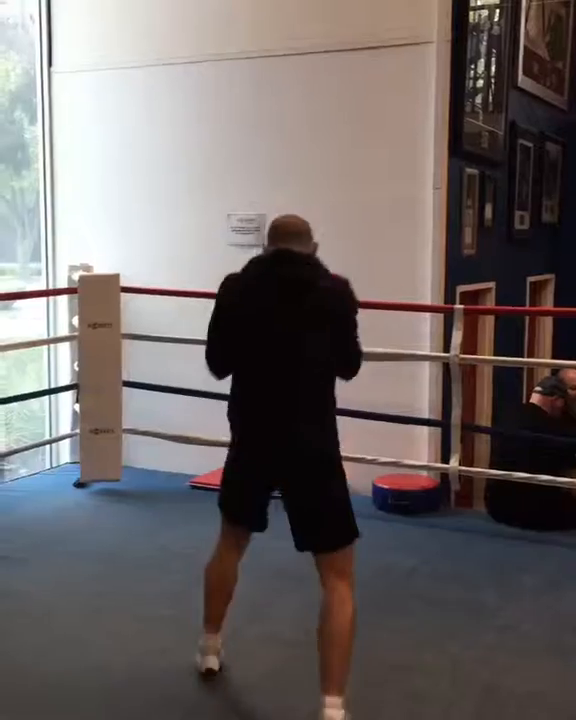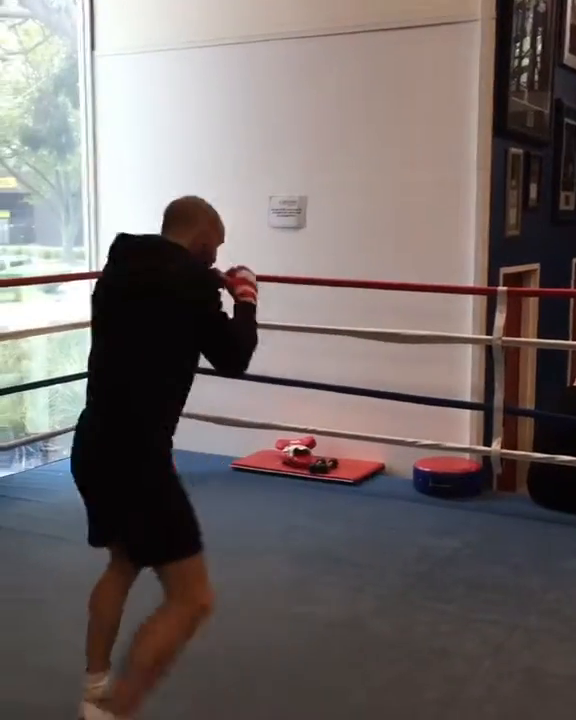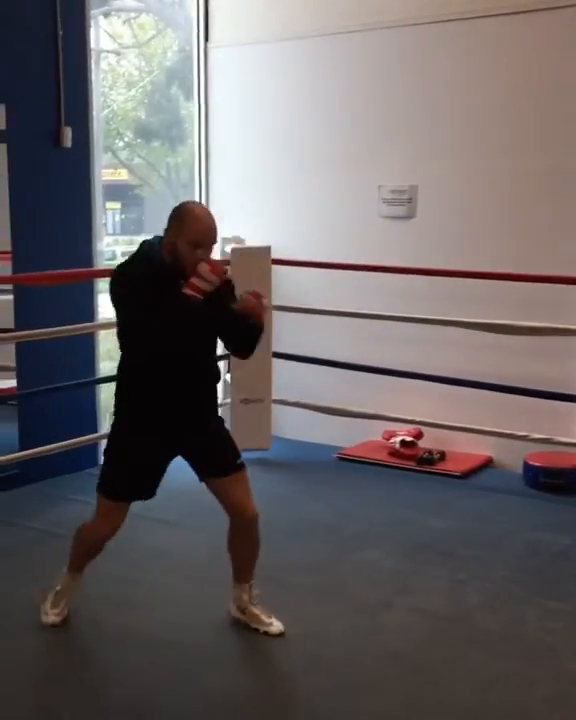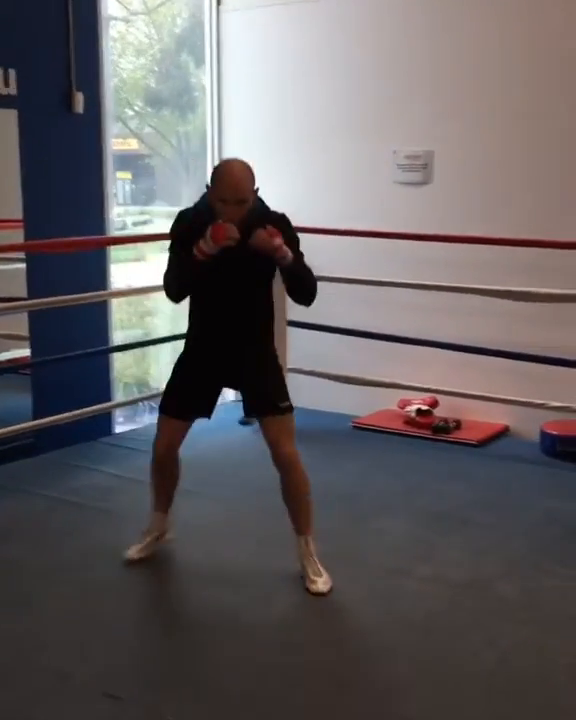
dt=1s
person 1, frame 1
left shoulder: (235, 288)
right shoulder: (334, 291)
left elbow: (217, 363)
right elbow: (348, 366)
left hip: (251, 440)
right hip: (312, 444)
left knee: (231, 541)
right knee: (338, 578)
left ankle: (210, 649)
person 1, frame 2
left shoulder: (120, 271)
right shoulder: (188, 276)
right elbow: (230, 358)
left wrist: (215, 298)
right wrist: (245, 306)
left hip: (97, 443)
right hip: (132, 450)
left knee: (126, 561)
right knee: (191, 601)
person 1, frame 3
left shoulder: (215, 276)
right shoulder: (130, 278)
left elbow: (241, 348)
right elbow: (141, 347)
left wrist: (249, 318)
right wrist: (185, 301)
left hip: (200, 415)
right hip: (141, 418)
left knee: (245, 514)
right knee: (103, 525)
left ankle: (244, 599)
right ankle: (66, 586)
person 1, frame 4
left shoulder: (274, 225)
right shoulder: (190, 223)
left elbow: (306, 294)
right elbow: (175, 290)
left wrist: (283, 254)
right wrist: (200, 254)
left hip: (256, 351)
right hip: (201, 350)
left knee: (285, 454)
right knee: (164, 447)
left ankle: (307, 553)
right ankle: (159, 523)
